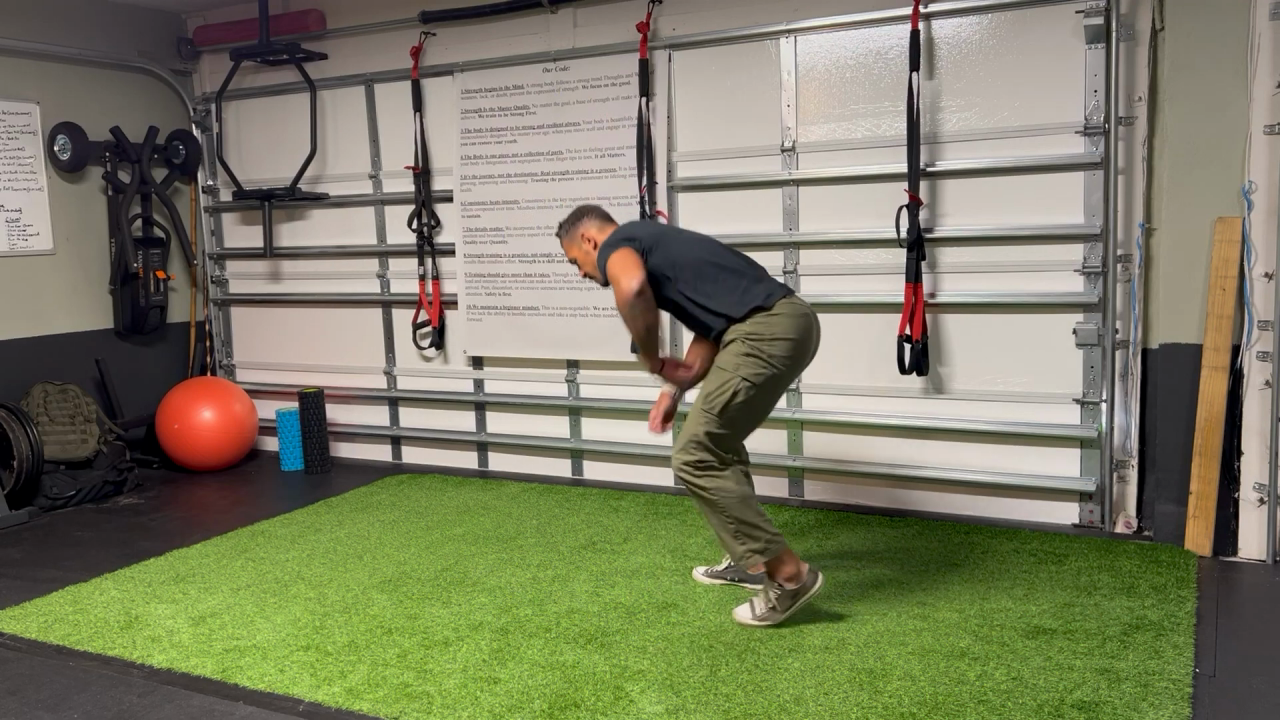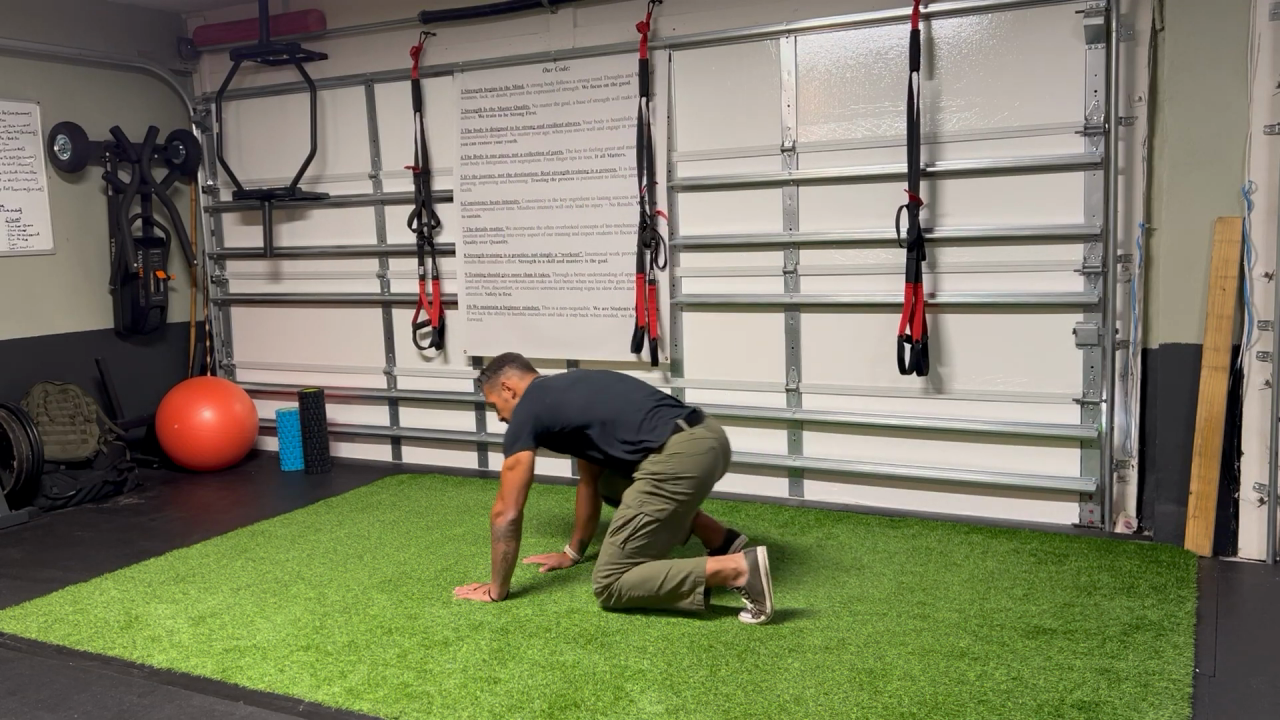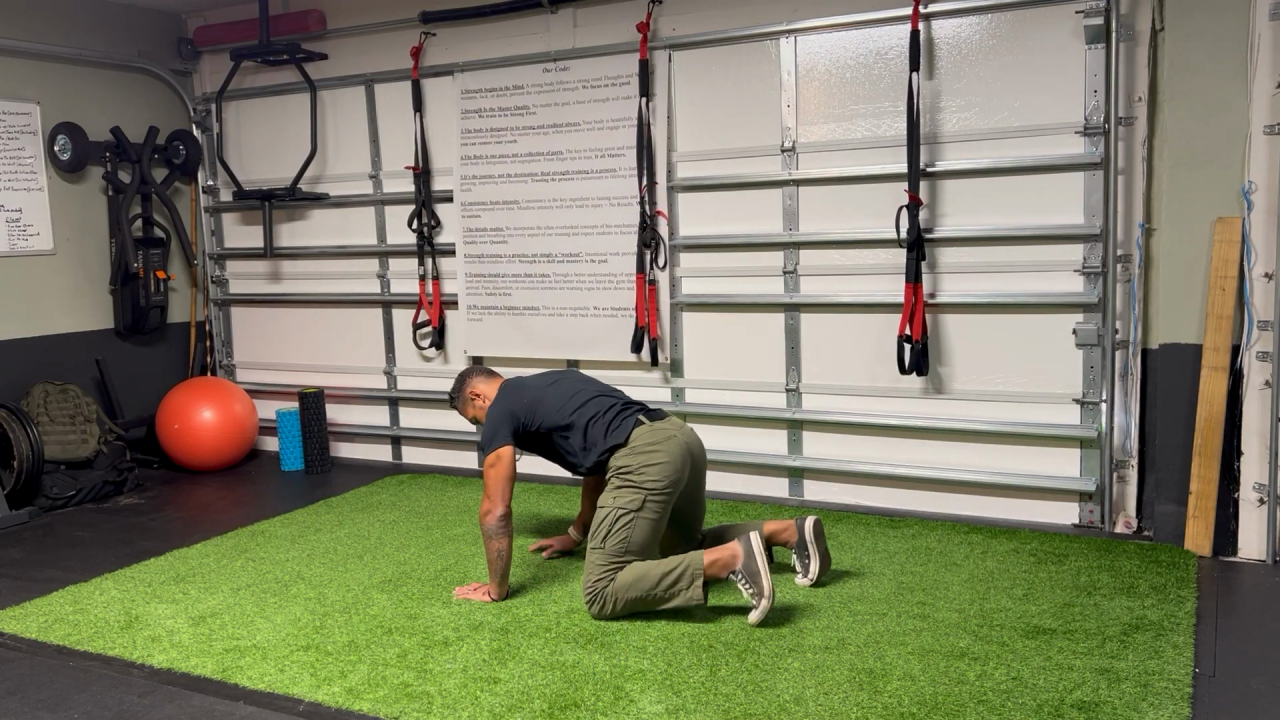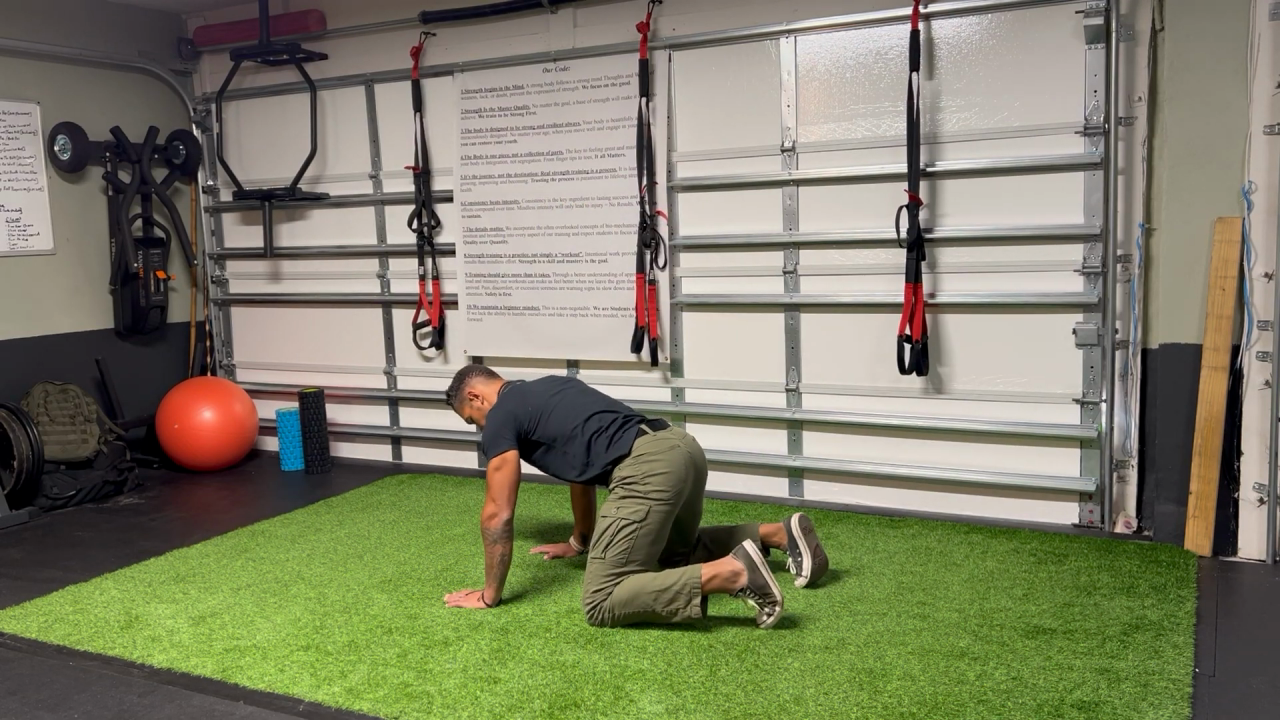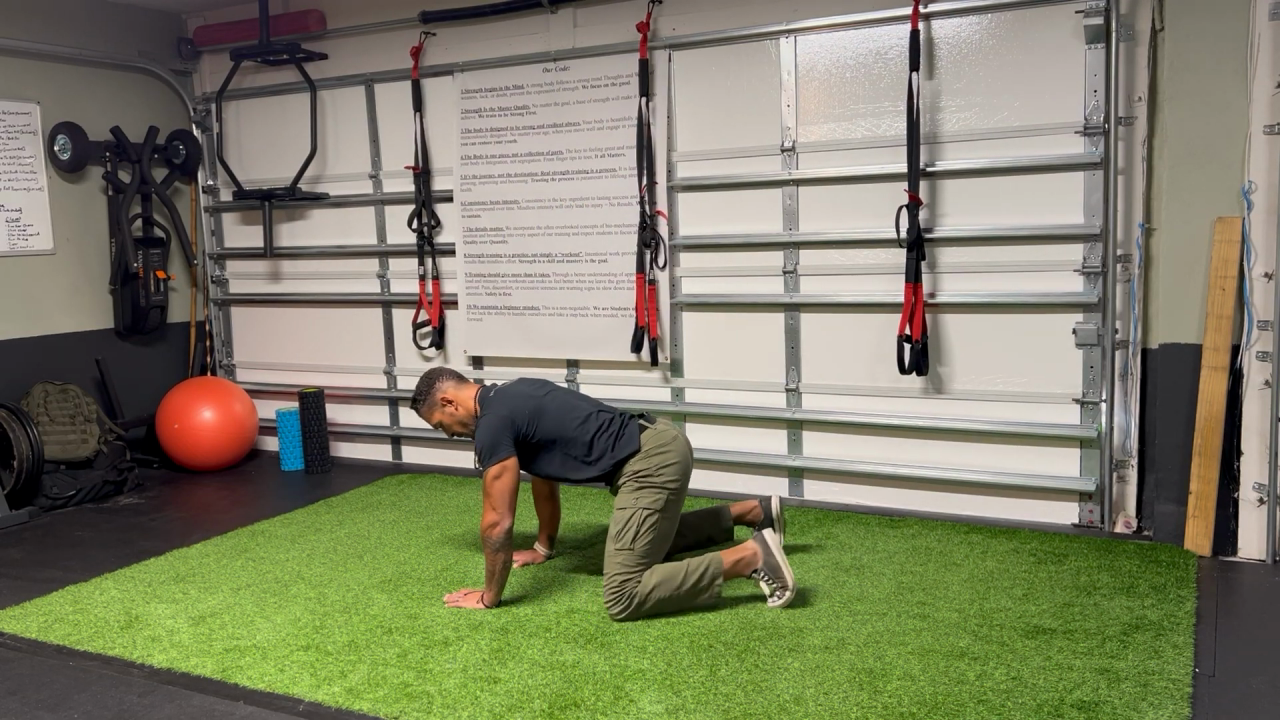
dt=1s
person 1, frame 1
left shoulder: (618, 244)
right shoulder: (648, 243)
left elbow: (632, 287)
right elbow: (706, 331)
left wrist: (656, 362)
right wrist: (675, 390)
left hip: (768, 330)
right hip: (788, 321)
left knee: (695, 458)
right knee: (713, 440)
left ankle: (791, 575)
right ankle: (750, 560)
person 1, frame 2
left shoulder: (528, 414)
right shoulder: (569, 389)
left elbow: (508, 513)
right elbow: (591, 480)
left wrist: (497, 588)
right wrist: (574, 551)
left hip: (679, 456)
right hip: (706, 437)
left knee: (612, 583)
right knee: (612, 485)
left ankle: (736, 570)
right ankle: (720, 539)
person 1, frame 3
left shoulder: (499, 413)
right shoulder: (545, 387)
left elbow: (495, 510)
left wrist: (496, 587)
right wrist: (575, 535)
left hip: (645, 458)
right hip: (680, 438)
left knee: (602, 594)
right knee: (681, 548)
left ankle: (732, 558)
right ankle: (791, 531)
person 1, frame 4
left shoulder: (501, 417)
right shoulder: (546, 390)
left elbow: (498, 514)
left wrist: (490, 594)
right wrist: (579, 542)
left hip: (648, 470)
right hip: (682, 448)
left knee: (601, 605)
right knee: (677, 552)
left ankle: (729, 572)
right ankle: (780, 533)
person 1, frame 5
left shoulder: (493, 424)
right shoulder: (510, 398)
left elbow: (498, 522)
right elbow: (545, 477)
left wrist: (489, 596)
right wrist: (544, 547)
left hip: (650, 462)
right hip: (661, 441)
left knee: (624, 597)
right knee: (653, 538)
left ankle: (753, 556)
right ankle: (753, 512)
